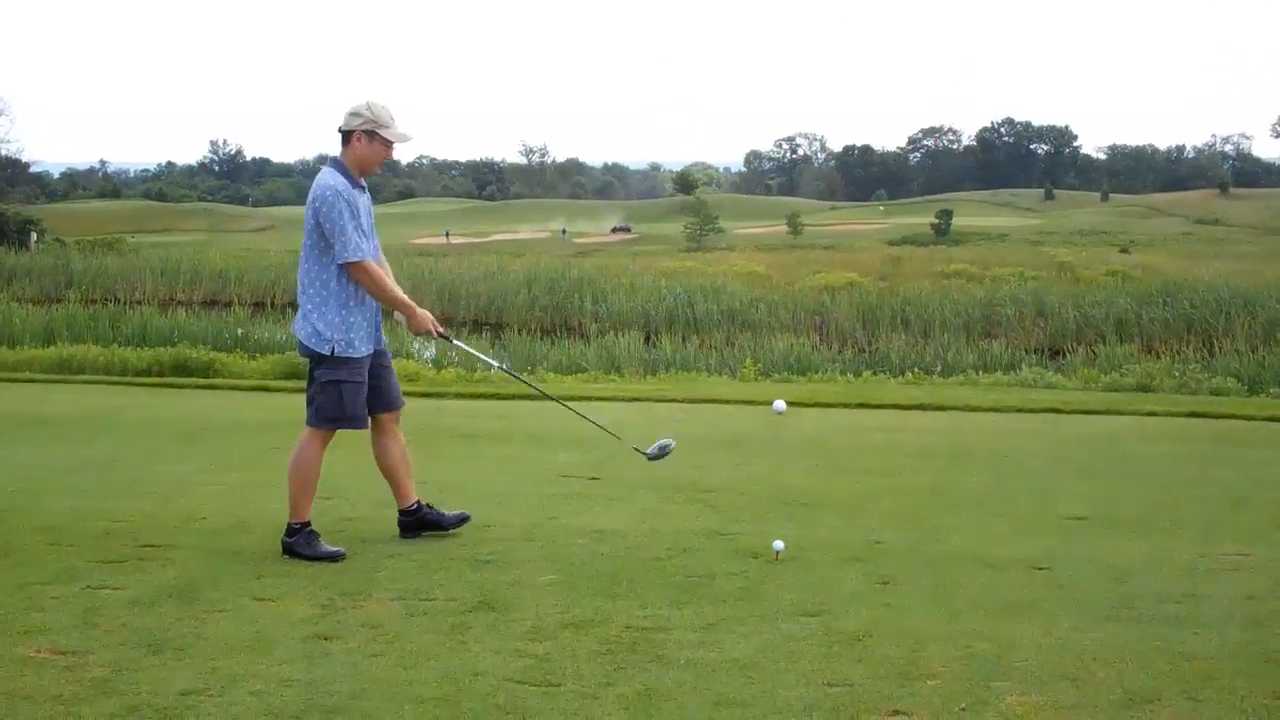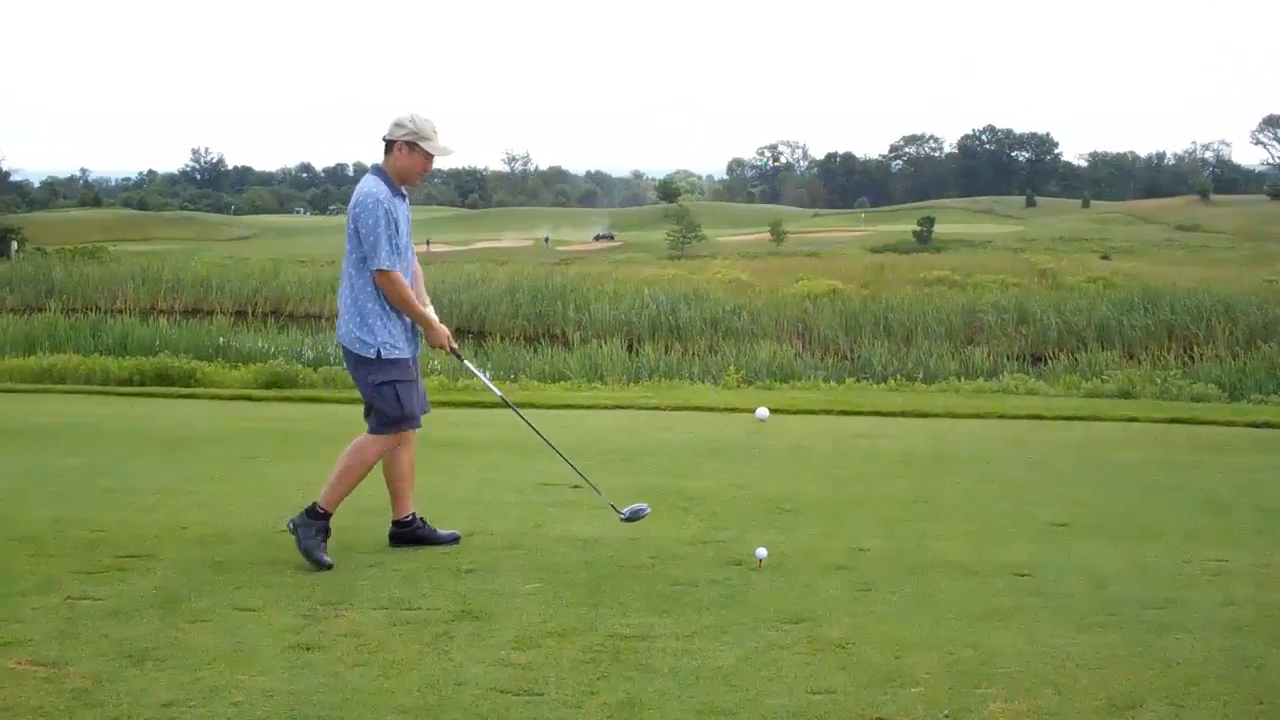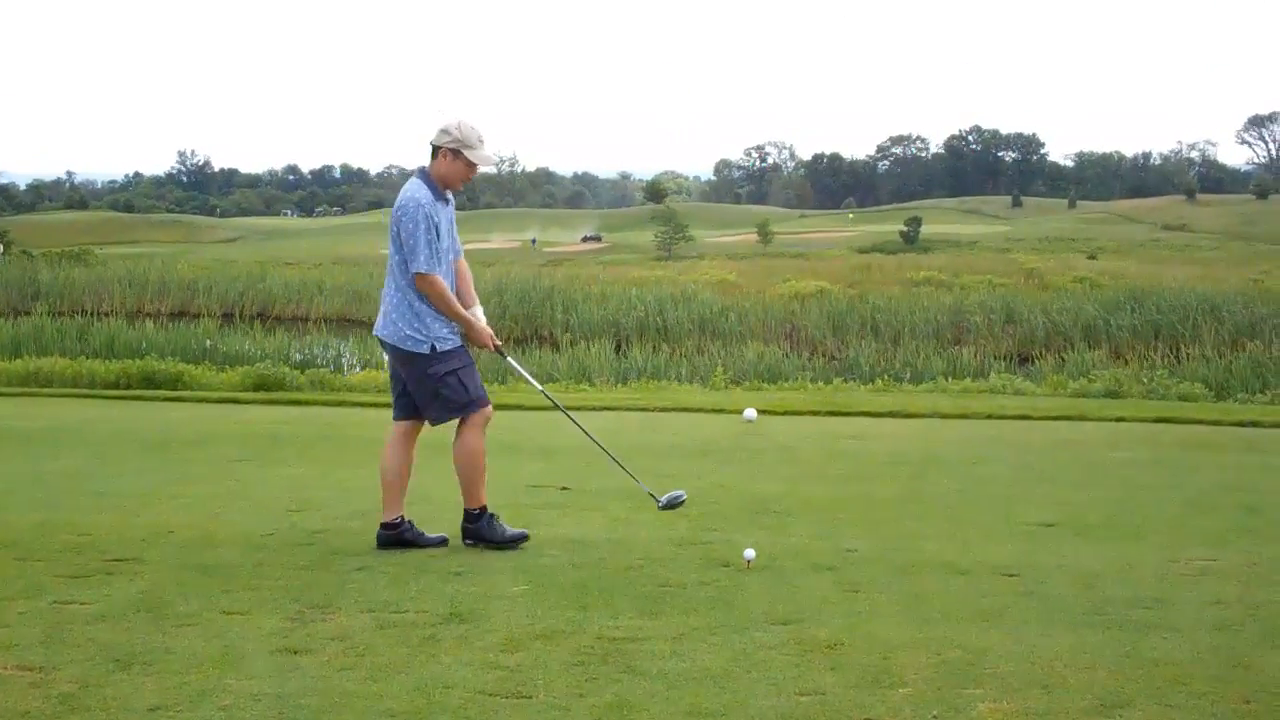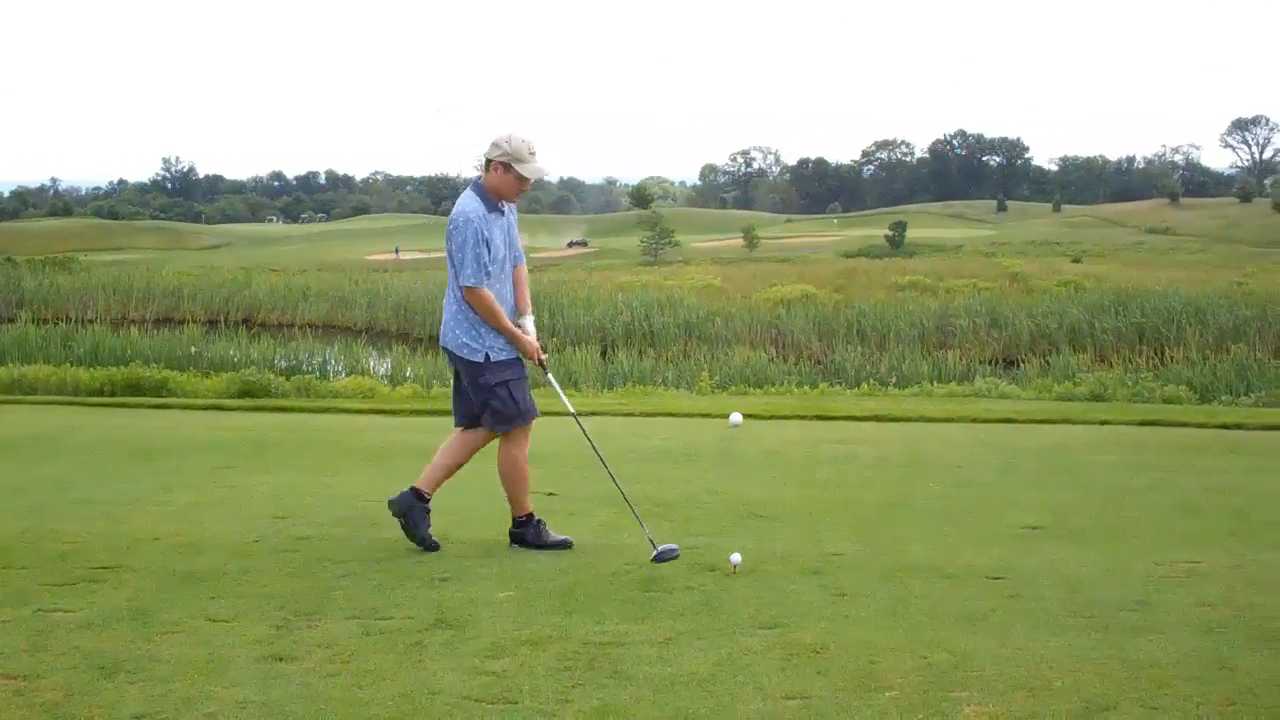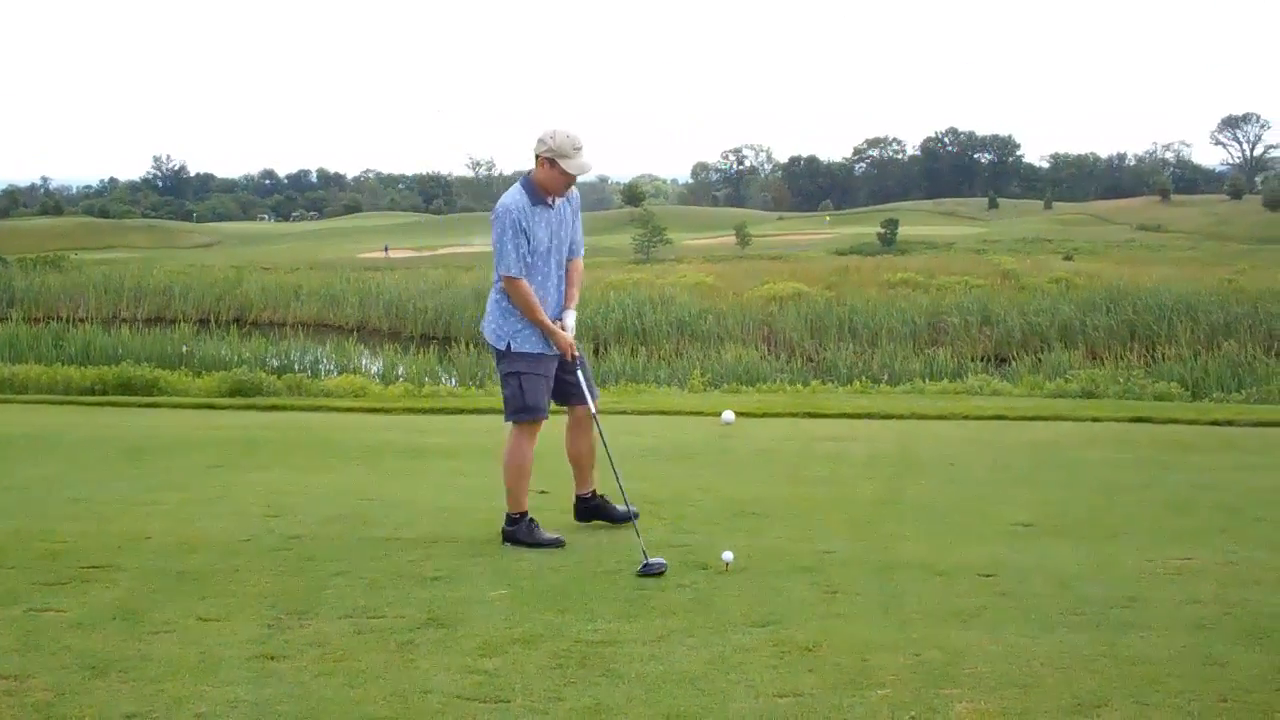
dt=0.3s
person 1, frame 1
left shoulder: (357, 188)
right shoulder: (332, 190)
right elbow: (358, 267)
left wrist: (405, 304)
right wrist: (409, 310)
left hip: (365, 332)
right hip: (335, 335)
left knee: (387, 418)
right knee: (321, 430)
left ankle: (412, 511)
right ankle: (297, 531)
person 1, frame 2
left shoulder: (396, 195)
right shoulder: (373, 198)
right elbow: (384, 276)
left wrist: (429, 311)
right wrist: (427, 323)
left hip: (392, 335)
right hip: (377, 339)
left knee: (401, 431)
right knee: (389, 433)
left ankle: (405, 521)
right ankle: (314, 518)
person 1, frame 3
left shoulder: (444, 197)
right shoulder: (417, 202)
left elbow: (456, 260)
right elbow: (424, 278)
left wrist: (476, 311)
right wrist: (469, 324)
left hip: (409, 334)
right hip: (425, 336)
left knee: (407, 425)
right knee: (476, 415)
left ankle: (392, 523)
right ankle: (477, 519)
person 1, frame 4
left shoulder: (506, 207)
right shoulder: (468, 216)
left elbow: (517, 264)
right elbow: (473, 291)
left wrist: (527, 321)
right wrist: (517, 338)
left hip: (495, 340)
right hip: (483, 343)
left knee: (474, 431)
right knee: (515, 429)
left ankle: (415, 499)
right ankle: (523, 524)
person 1, frame 5
left shoulder: (570, 199)
right shoulder: (511, 208)
right elbow: (513, 281)
left wrist: (570, 316)
right wrist: (551, 332)
left hip: (559, 331)
right hip: (521, 337)
left knee: (583, 412)
right knee: (527, 424)
left ankle: (587, 499)
right ankle: (517, 521)
